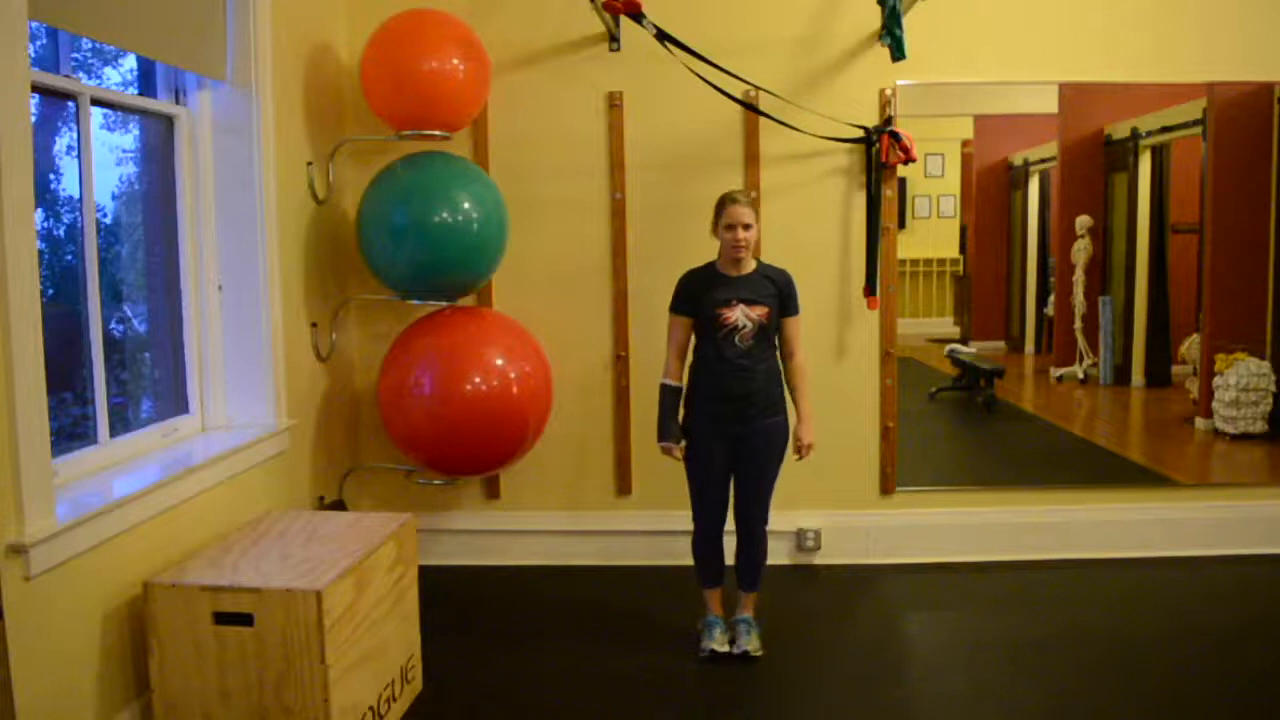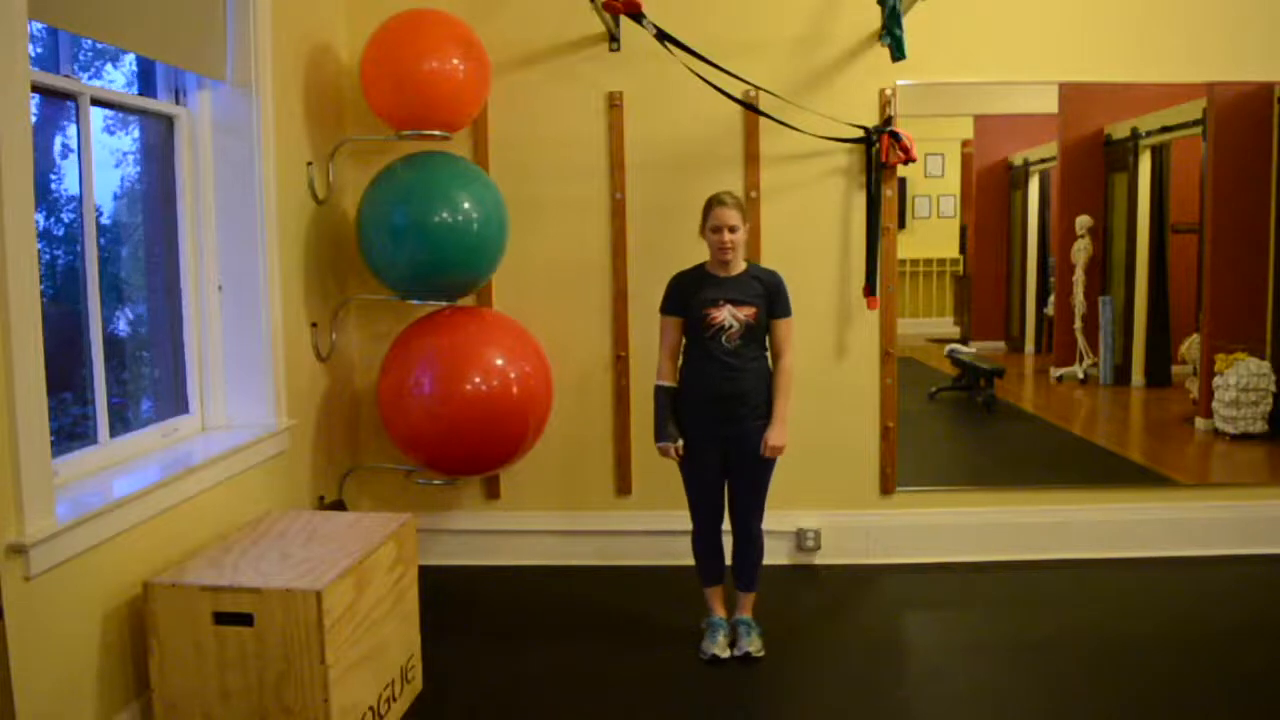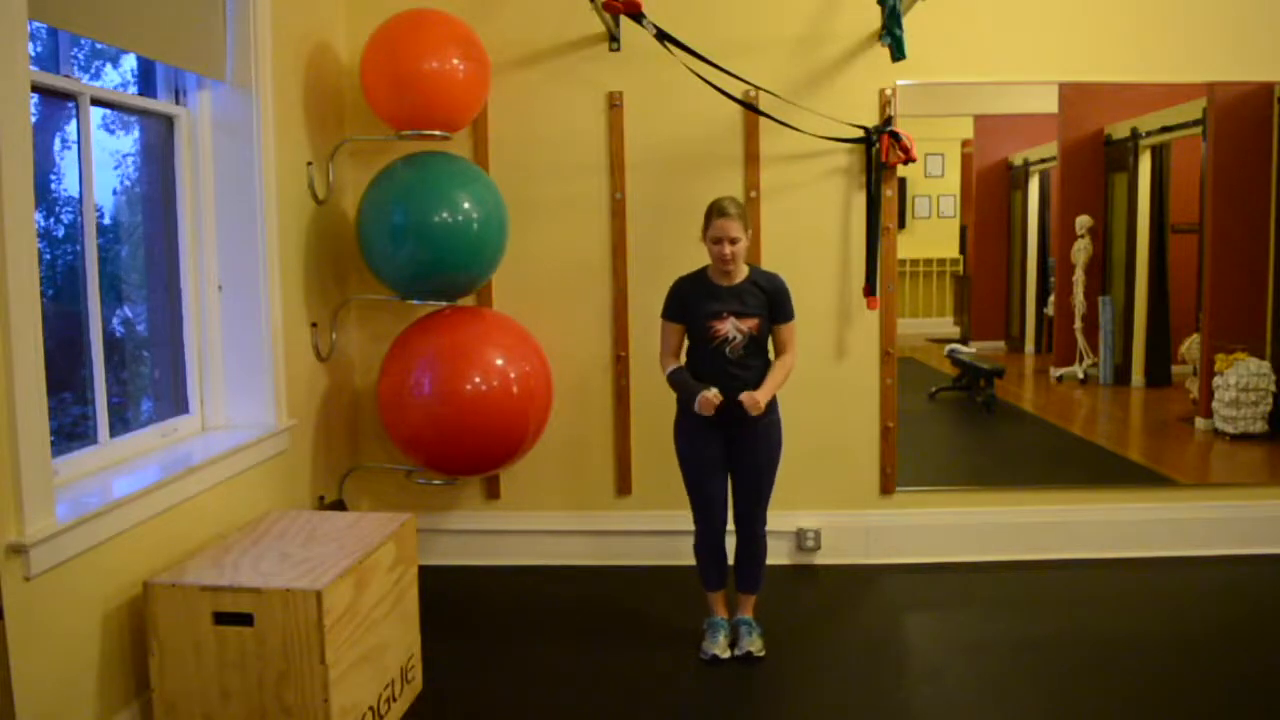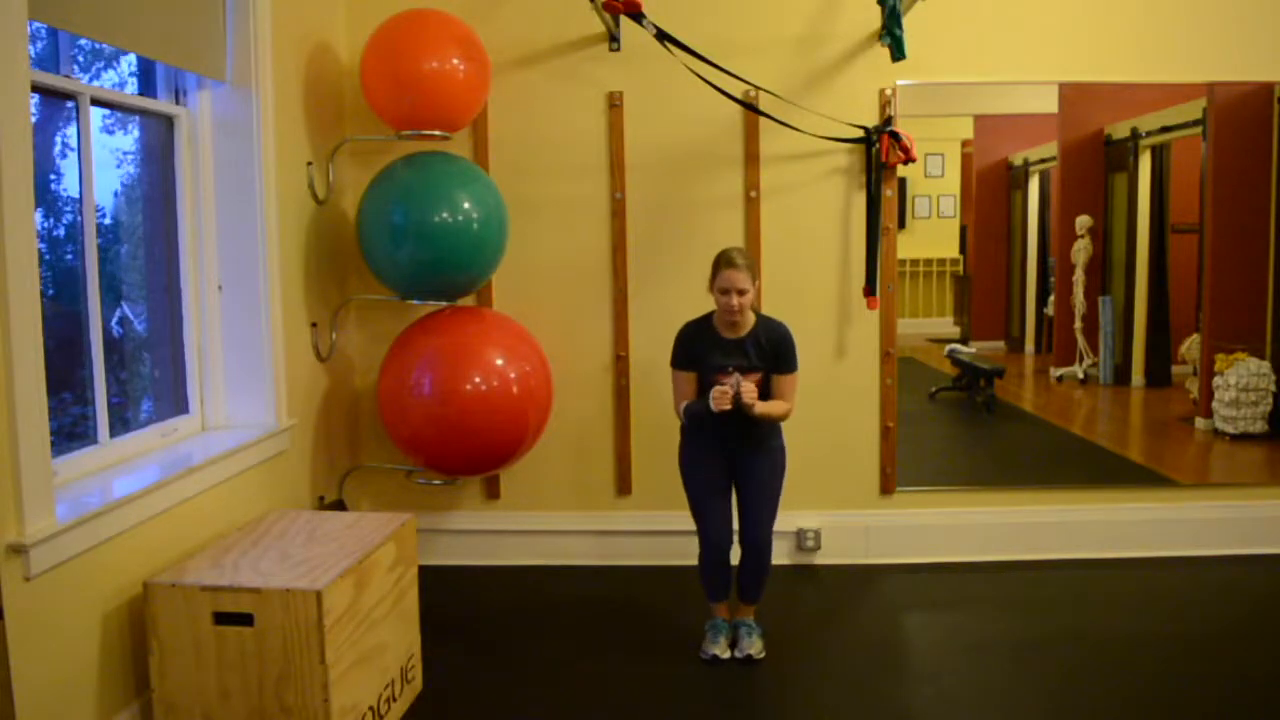
dt=0.5s
person 1, frame 1
left shoulder: (778, 282)
right shoulder: (694, 283)
left elbow: (792, 354)
right elbow: (675, 357)
left wrist: (804, 418)
right wrist: (667, 424)
left hip: (763, 420)
right hip: (707, 421)
left knee: (752, 522)
right knee: (708, 521)
left ankle: (746, 616)
right ankle: (713, 617)
person 1, frame 2
left shoulder: (768, 283)
right shoulder: (684, 285)
left elbow: (782, 358)
right elbow: (668, 359)
left wrist: (779, 421)
right wrist: (664, 424)
left hip: (752, 422)
right hip: (699, 423)
left knee: (747, 521)
right knee: (706, 521)
left ankle: (746, 616)
right ankle: (716, 616)
person 1, frame 3
left shoulder: (770, 287)
right shoulder: (685, 290)
left elbow: (786, 353)
right elbow: (670, 358)
left wrist: (764, 392)
right wrist: (693, 392)
left hip: (755, 422)
right hip: (701, 422)
left knee: (751, 522)
right knee: (709, 523)
left ankle: (746, 617)
right ankle: (717, 618)
person 1, frame 4
left shoulder: (776, 336)
right shoulder: (691, 337)
left elbow: (785, 405)
right elbow: (682, 407)
left wrist: (754, 405)
right wrist: (708, 405)
left hip: (760, 447)
right hip: (704, 447)
left knee: (757, 539)
right knee: (715, 539)
left ankle: (746, 618)
right ankle: (718, 619)
